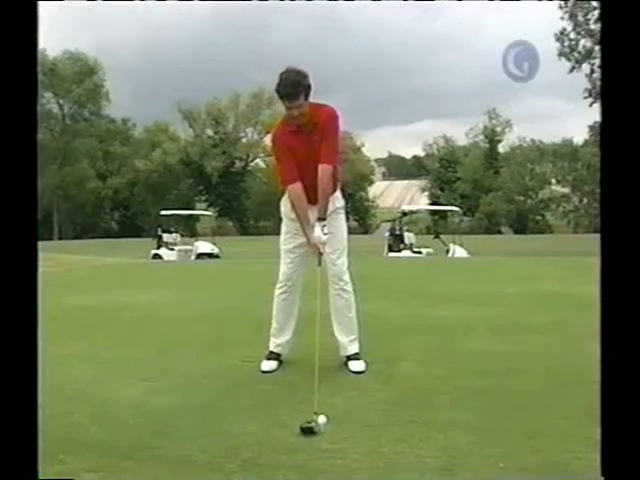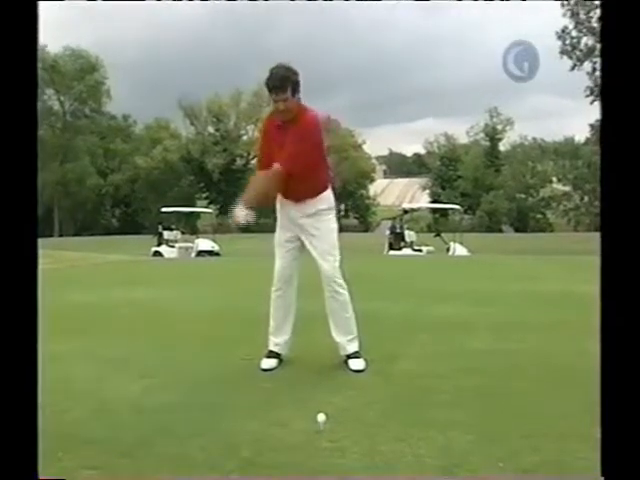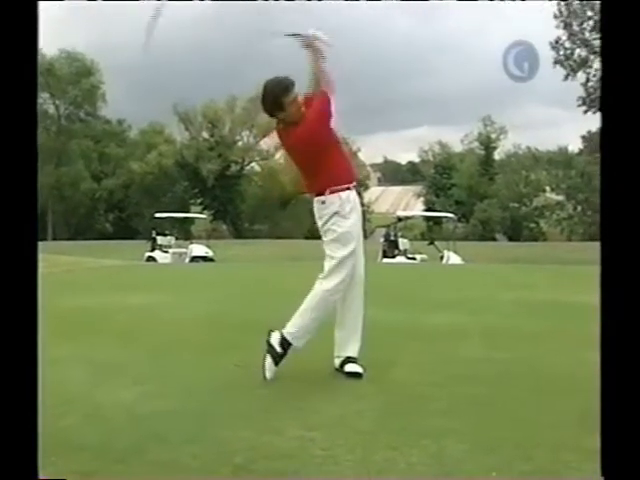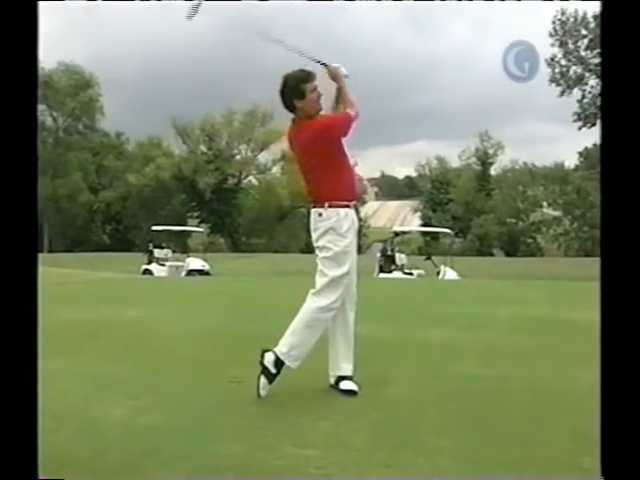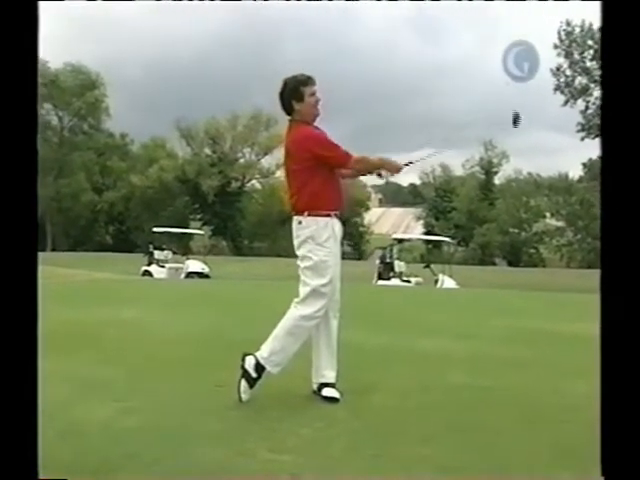
dt=1s
person 1, frame 1
left shoulder: (328, 116)
right shoulder: (280, 135)
left elbow: (326, 169)
right elbow: (292, 185)
left wrist: (321, 221)
right wrist: (308, 232)
left hip: (330, 203)
right hip: (295, 208)
left knee: (339, 277)
right knee: (288, 279)
left ankle: (351, 348)
right ankle: (277, 347)
person 1, frame 2
left shoulder: (310, 122)
right shoulder: (270, 124)
left elbow: (278, 170)
right elbow: (263, 168)
left wrist: (248, 206)
right wrist: (245, 202)
left hip: (318, 205)
right hip: (286, 206)
left knee: (331, 275)
right knee: (282, 278)
left ankle: (350, 347)
right ankle: (277, 346)
person 1, frame 3
left shoulder: (297, 120)
right shoulder: (303, 132)
left elbow: (318, 91)
right elbow: (323, 89)
right wrist: (315, 53)
left hip: (344, 199)
right hip: (338, 202)
left knee: (354, 278)
right knee: (336, 278)
left ankle: (345, 354)
right ankle: (286, 339)
person 1, frame 4
left shoulder: (299, 131)
right shoulder: (319, 129)
right elbow: (352, 113)
left wrist: (339, 101)
right wrist: (340, 82)
left hip: (338, 216)
right hip: (335, 217)
left knee: (345, 297)
right knee: (327, 295)
left ankle: (341, 372)
right ankle: (278, 358)
person 1, frame 5
left shoulder: (303, 135)
right shoulder: (308, 137)
left elbow: (338, 170)
right elbow: (352, 163)
left wrist: (375, 167)
right wrist: (383, 163)
left hip: (324, 225)
right hip: (316, 226)
left knee: (328, 305)
right knee: (312, 303)
left ankle: (324, 378)
right ankle: (260, 363)
